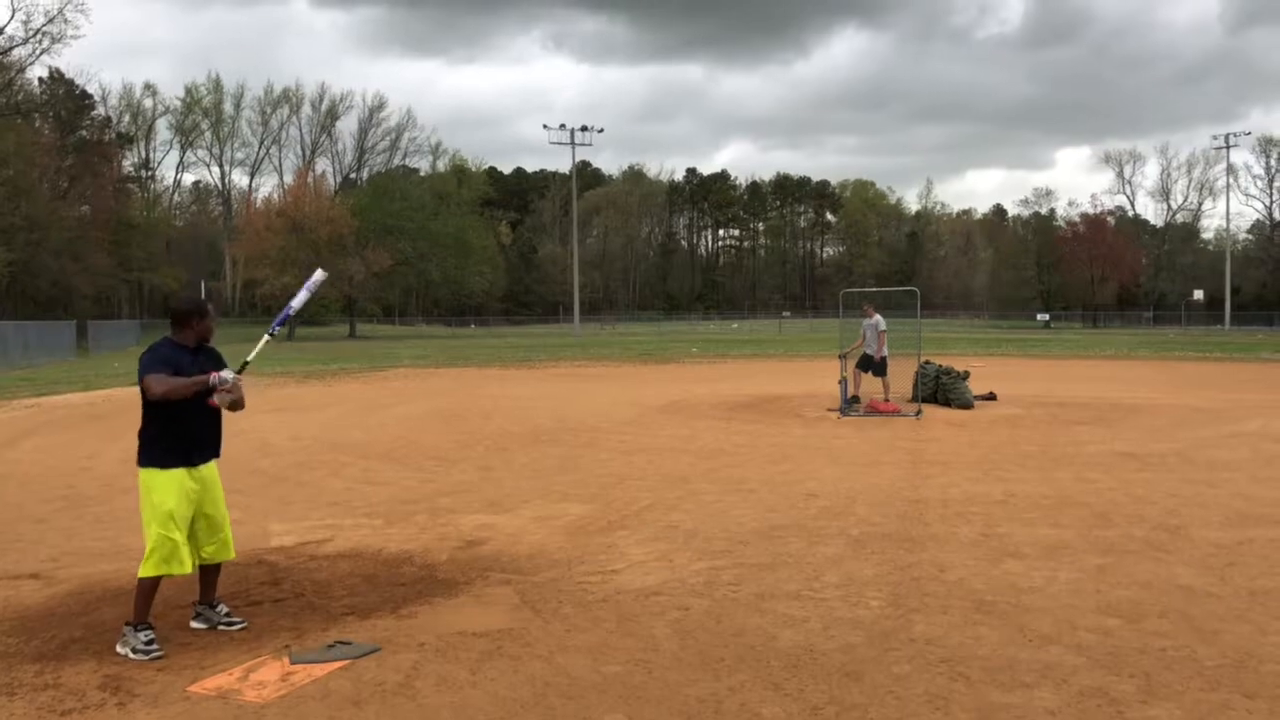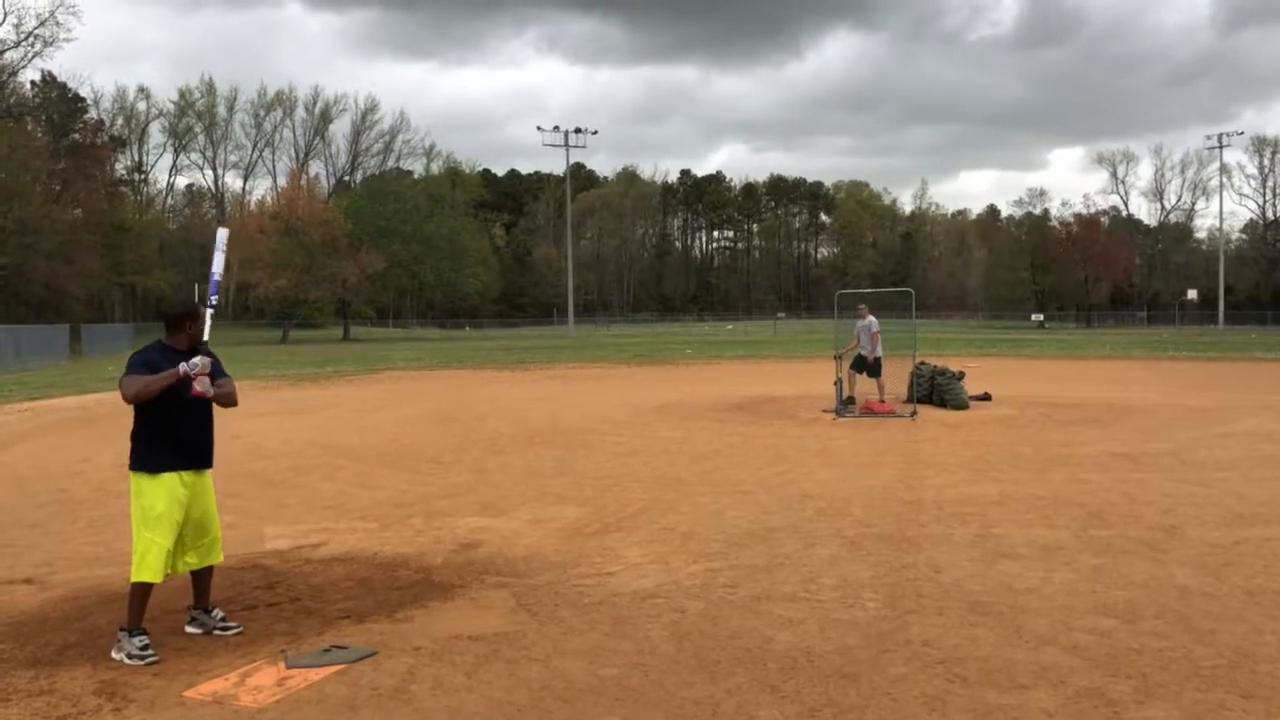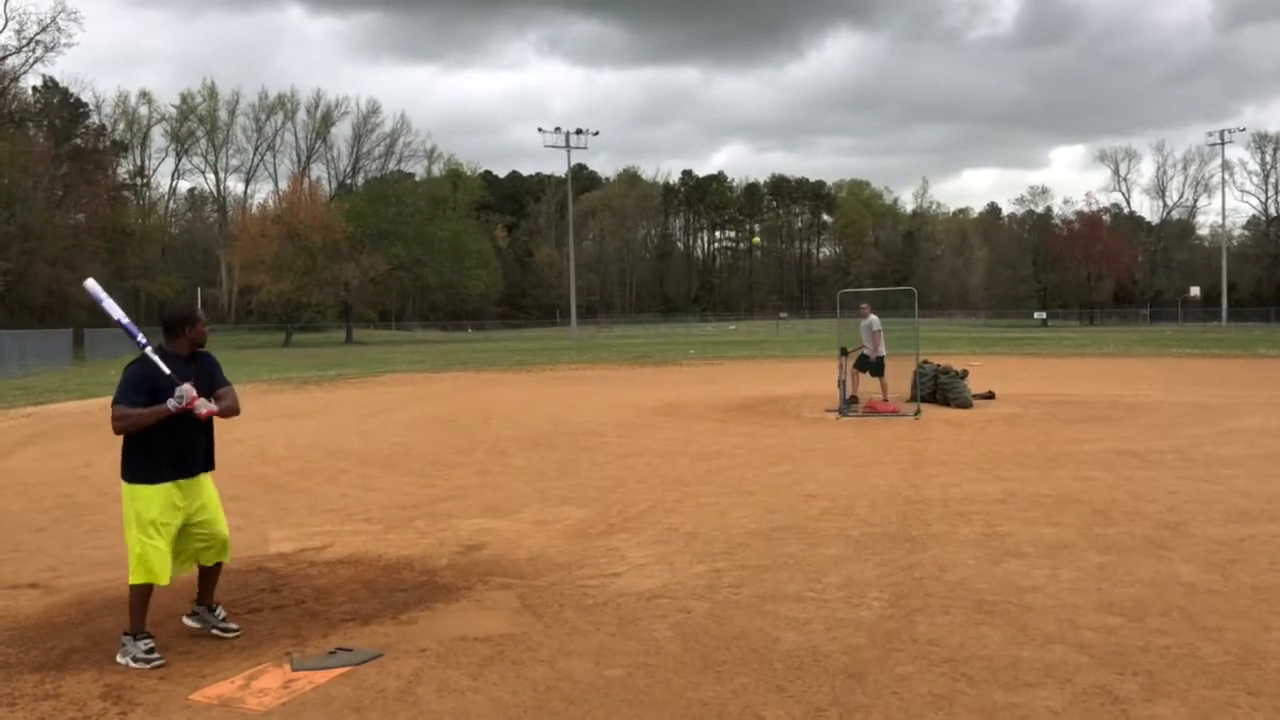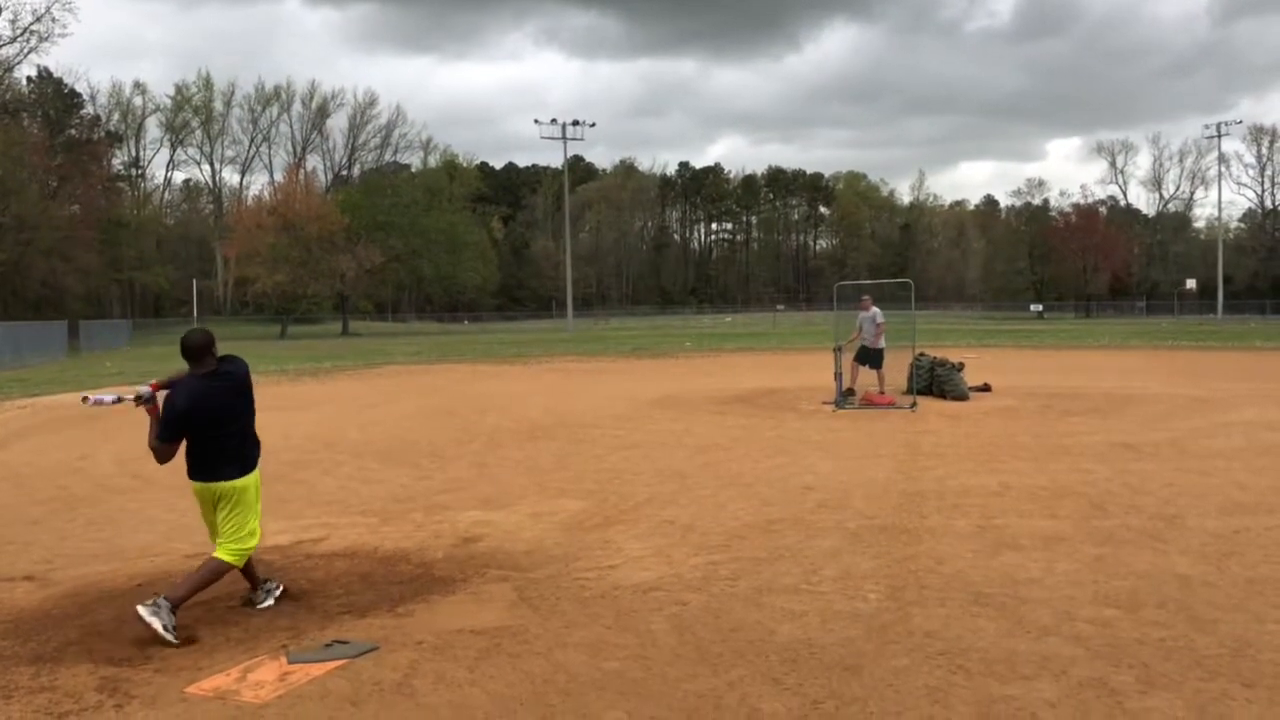
dt=1s
person 1, frame 1
left shoulder: (210, 355)
right shoulder: (157, 355)
left elbow: (238, 398)
right elbow: (159, 390)
left wrist: (228, 397)
right wrist: (210, 381)
left hip: (203, 463)
right hip: (164, 467)
left knee: (215, 537)
right knee: (163, 547)
left ankle: (206, 608)
right ankle: (135, 629)
person 1, frame 2
left shoulder: (204, 358)
right shoulder: (147, 358)
left elbow: (231, 396)
right elbow: (130, 393)
left wrist: (210, 390)
right wrist: (182, 371)
left hip: (198, 467)
right hip: (156, 471)
left knee: (205, 540)
right knee: (152, 553)
left ankle: (201, 613)
right ankle: (130, 635)
person 1, frame 3
left shoulder: (205, 363)
right shoulder: (143, 370)
left elbow: (233, 404)
right elbow: (119, 422)
left wrist: (212, 407)
right wrist: (170, 405)
left hip: (195, 475)
right hip: (150, 480)
left knee: (215, 540)
right knee: (148, 559)
left ankle: (204, 609)
right ankle: (134, 638)
person 1, frame 4
left shoulder: (179, 400)
right shoulder: (237, 369)
left elbow: (162, 456)
left wrist: (152, 411)
right wrist: (159, 387)
left hip: (203, 479)
right hip: (240, 476)
left knee: (232, 533)
right knee: (231, 549)
left ankle: (259, 587)
right ankle: (165, 605)
